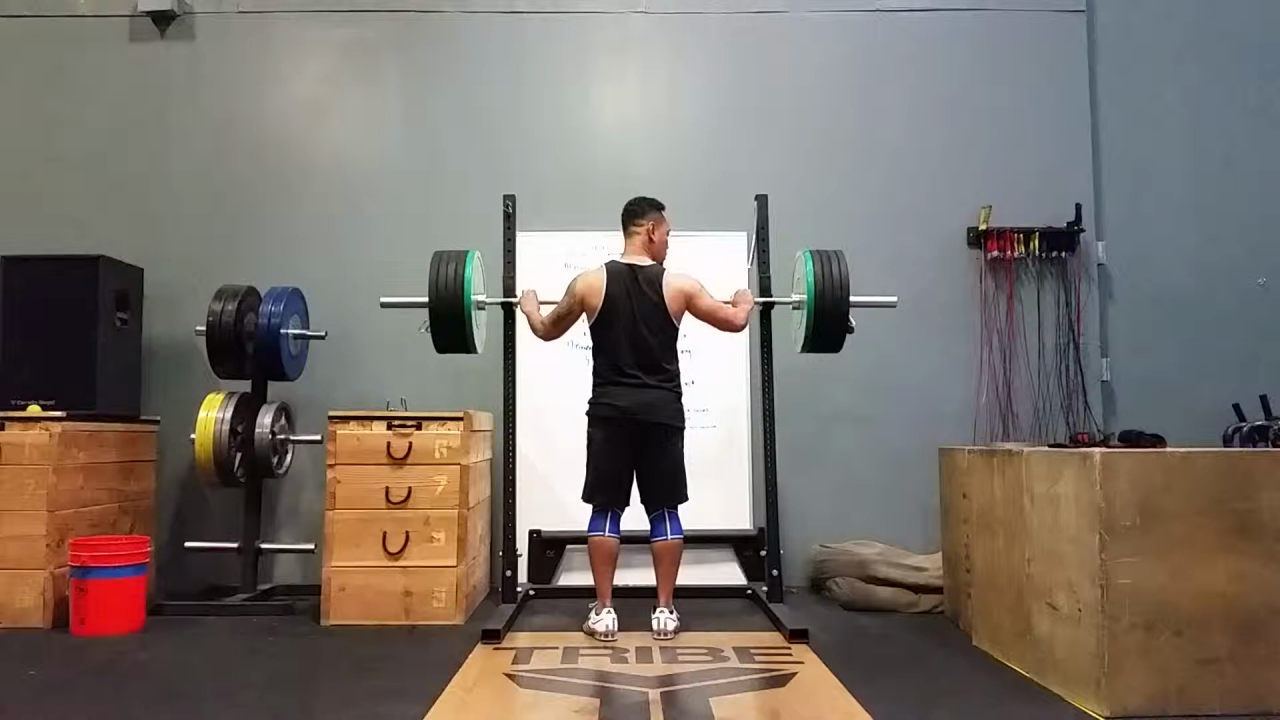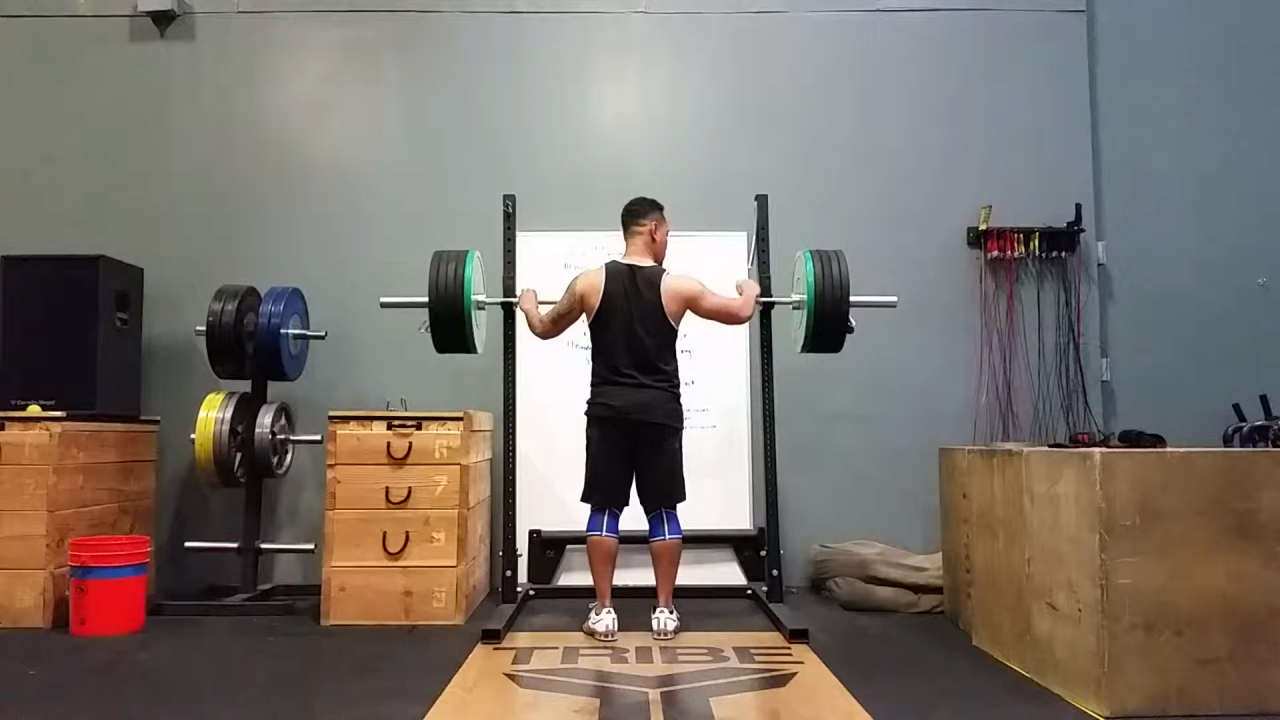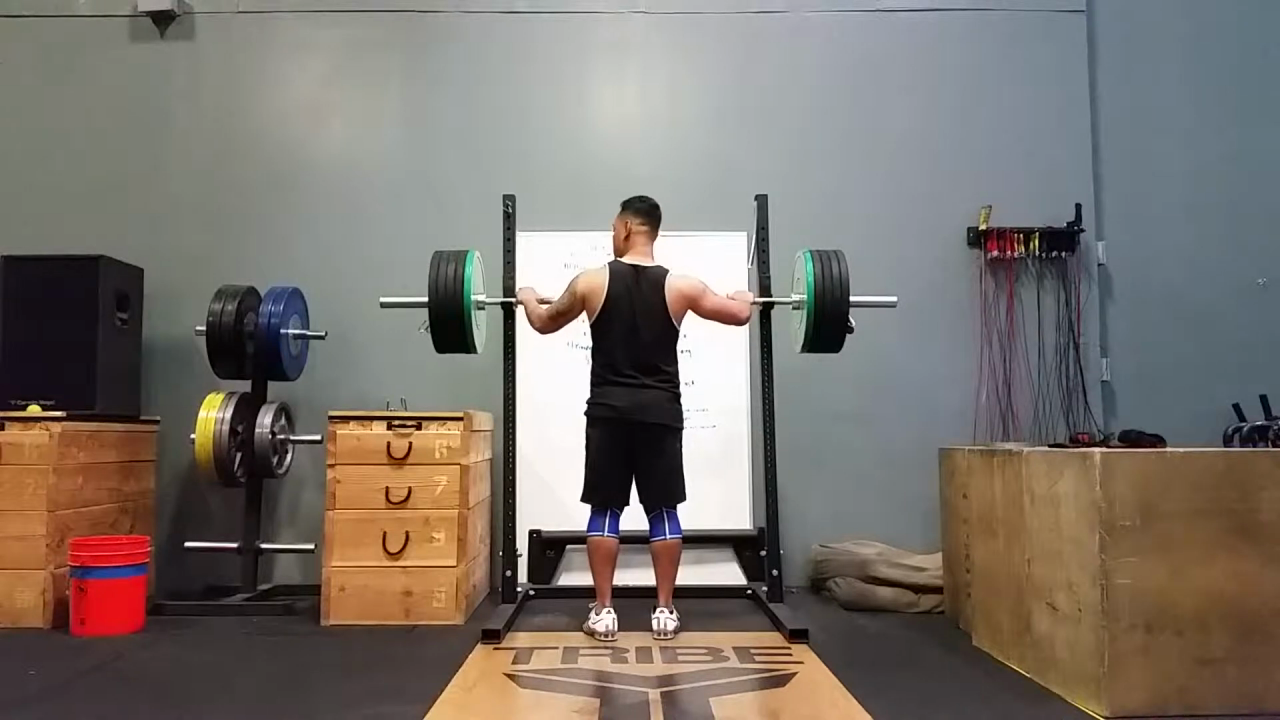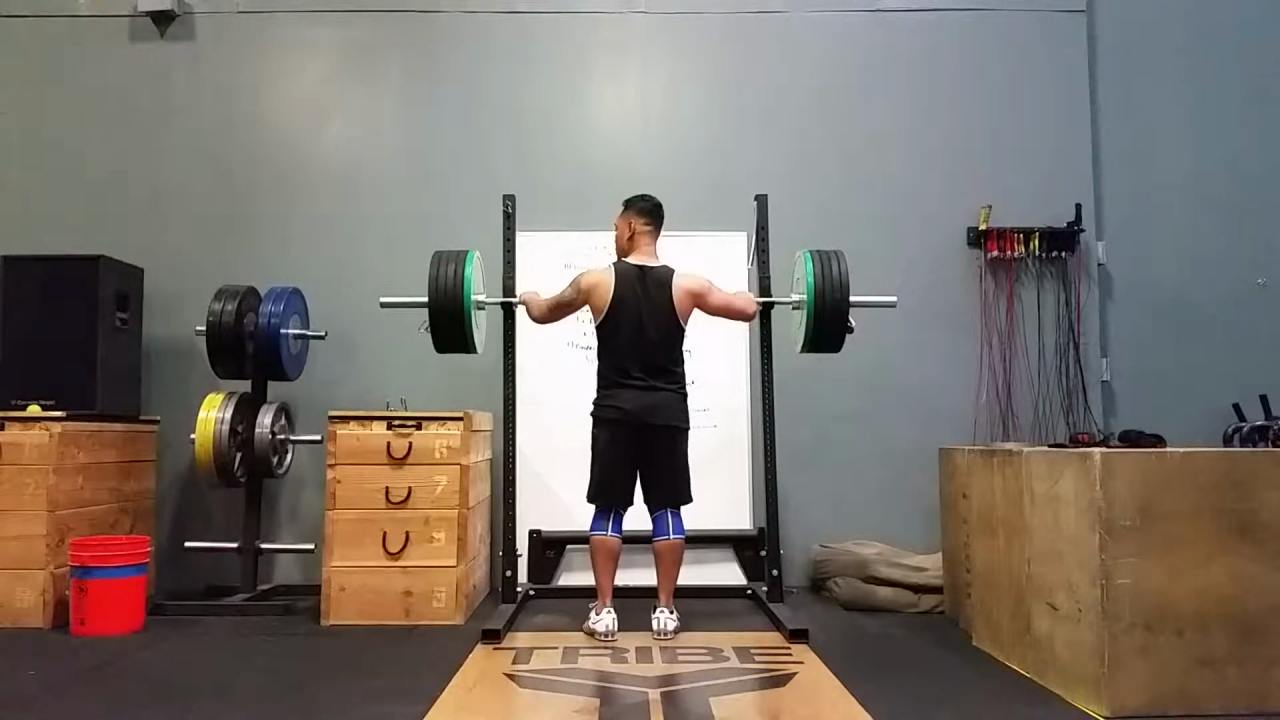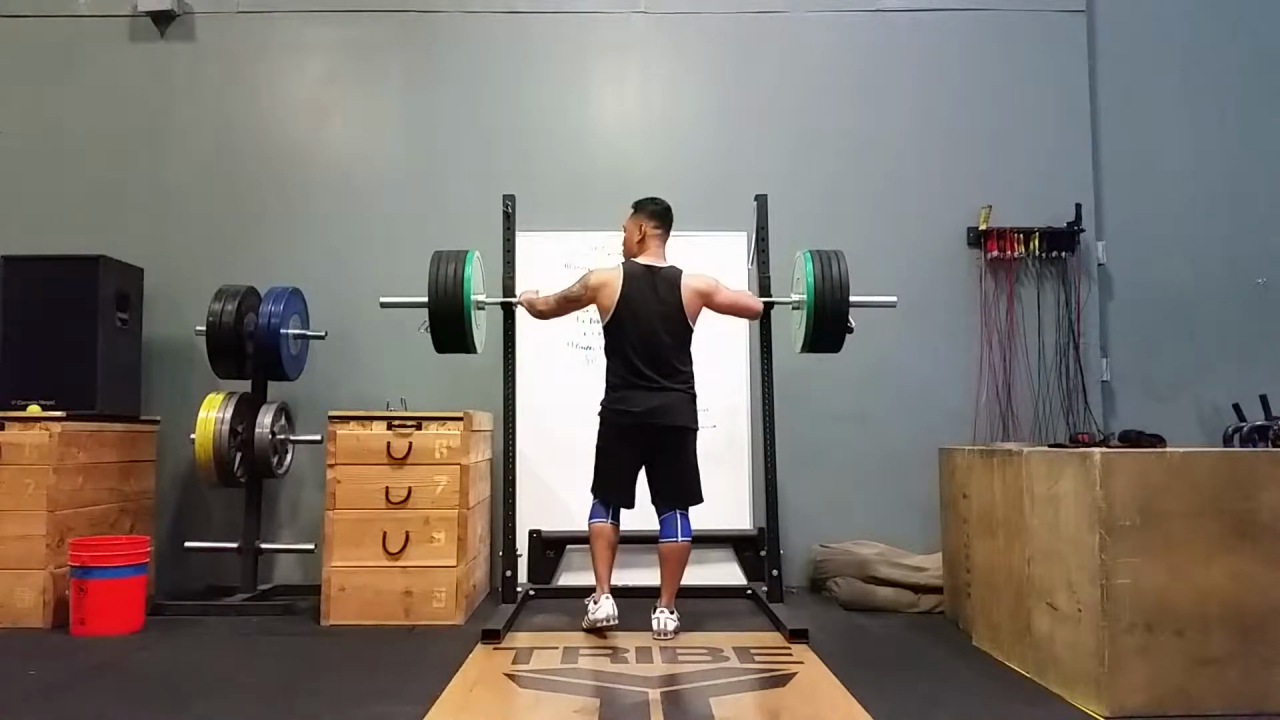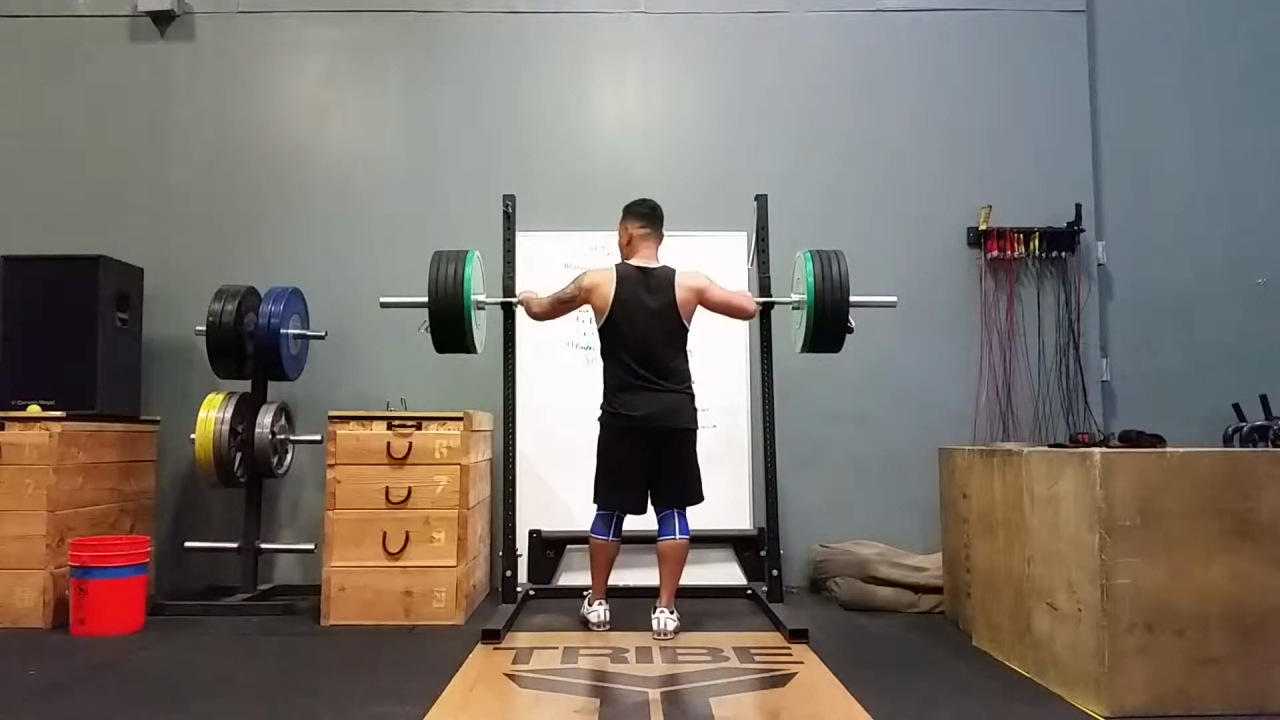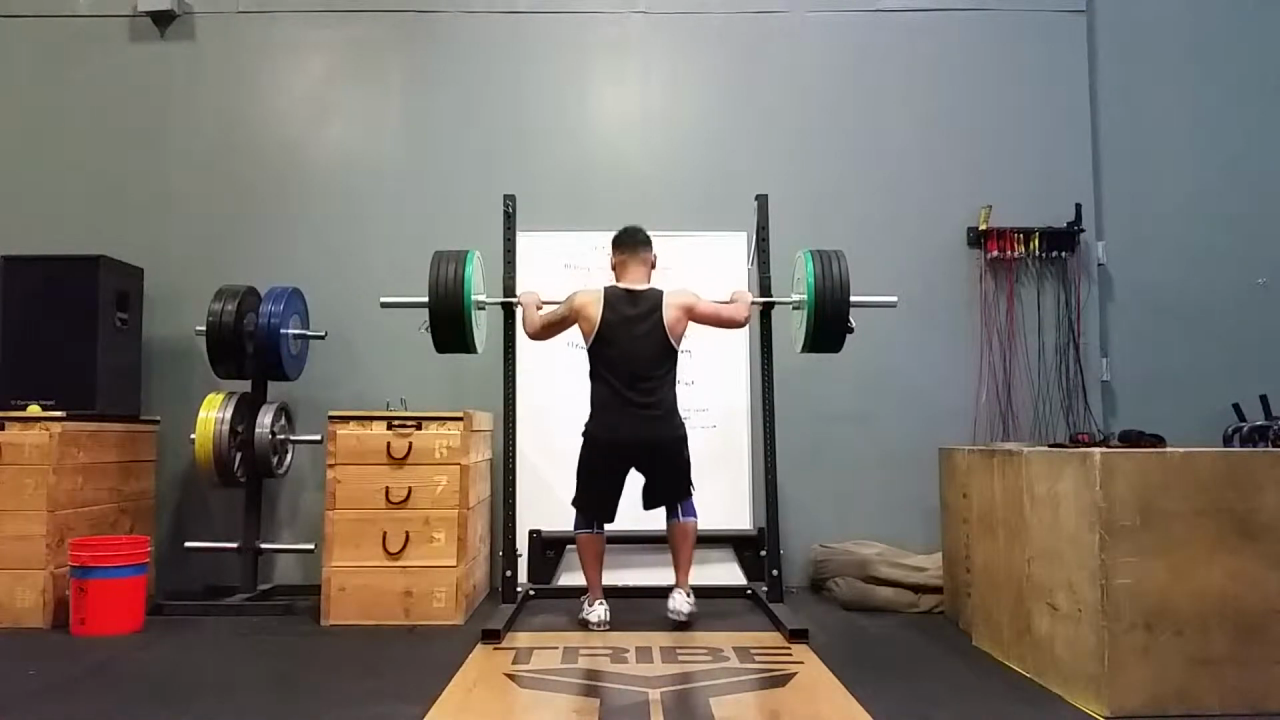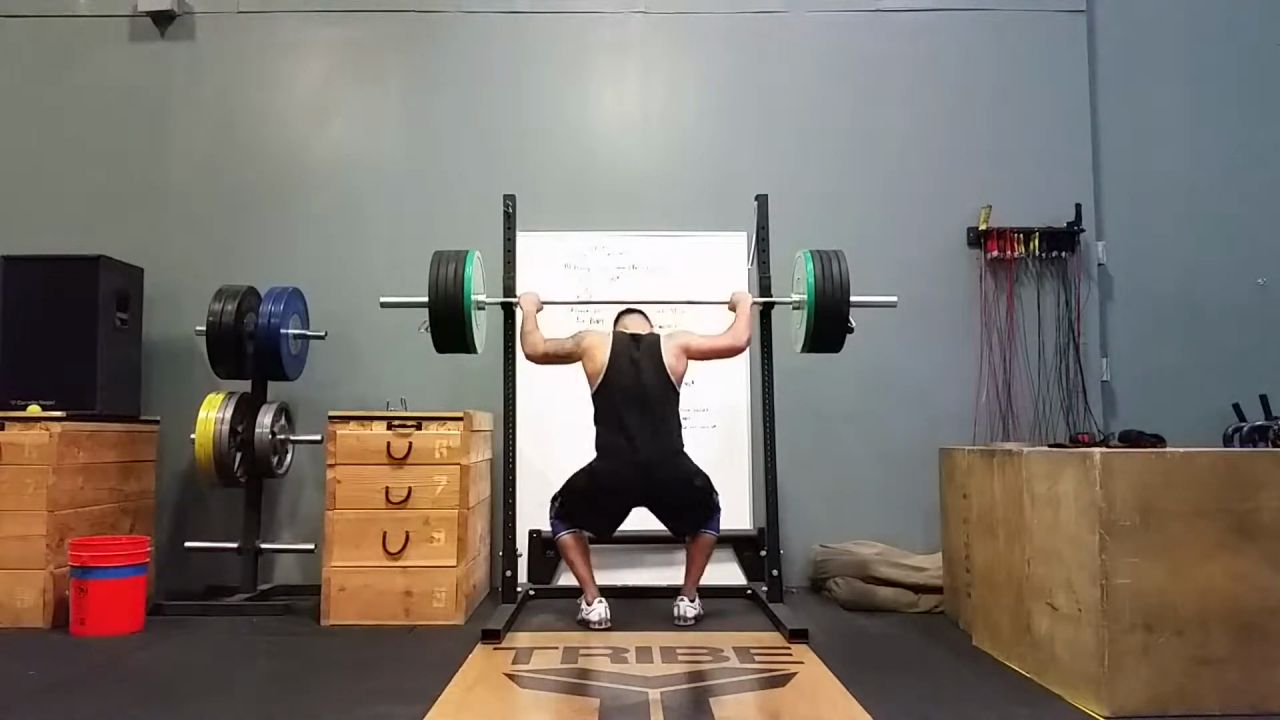
dt=0.4s
person 1, frame 1
left shoulder: (589, 282)
right shoulder: (678, 284)
left elbow: (547, 331)
right elbow: (735, 321)
left wrist: (529, 306)
right wrist: (745, 301)
left hip: (609, 411)
right hip: (662, 412)
left knee: (605, 510)
right knee: (664, 510)
left ankle: (603, 611)
right ankle: (664, 611)
person 1, frame 2
left shoulder: (589, 282)
right shoulder: (677, 286)
left elbow: (544, 329)
right elbow: (740, 313)
left wrist: (527, 304)
right wrist: (751, 291)
left hip: (608, 411)
right hip: (660, 411)
left knee: (604, 510)
right knee: (663, 511)
left ankle: (603, 611)
right ankle: (664, 611)
person 1, frame 3
left shoulder: (591, 282)
right shoulder: (679, 286)
left elbow: (544, 323)
right elbow: (739, 315)
left wrist: (527, 299)
right wrist: (745, 298)
left hip: (608, 411)
right hip: (660, 412)
left knee: (605, 510)
right knee: (663, 511)
left ankle: (603, 611)
right ankle: (665, 610)
person 1, frame 4
left shoulder: (596, 281)
right shoulder: (686, 284)
left elbow: (542, 314)
right elbow: (746, 310)
left wrist: (529, 299)
right wrist: (749, 297)
left hip: (615, 413)
right hip: (667, 412)
left knee: (608, 511)
right knee: (666, 510)
left ankle: (603, 612)
right ankle: (665, 611)
person 1, frame 5
left shoulder: (604, 282)
right shoulder: (694, 285)
left elbow: (547, 308)
right elbow: (755, 308)
left wrist: (526, 300)
right wrist: (752, 297)
left hip: (622, 413)
right hip: (676, 414)
left knee: (606, 502)
right knee: (674, 510)
left ankle: (602, 598)
right ankle: (666, 610)
person 1, frame 6
left shoulder: (598, 282)
right shoulder: (688, 284)
left elbow: (540, 310)
right elbow: (748, 309)
left wrist: (526, 298)
right wrist: (746, 295)
left hip: (622, 416)
right hip: (675, 415)
left knee: (610, 510)
right knee: (672, 513)
left ankle: (597, 603)
right ankle: (666, 610)
person 1, frame 7
left shoulder: (587, 303)
right shoulder: (677, 303)
left elbow: (535, 330)
right elbow: (739, 317)
left wrist: (529, 304)
right wrist: (743, 299)
left hip: (606, 433)
right hip: (663, 432)
left knee: (590, 514)
right knee: (679, 505)
left ankle: (595, 603)
right ankle: (681, 594)
person 1, frame 8
left shoulder: (594, 345)
right shoulder: (675, 346)
left elbow: (534, 350)
right elbow: (737, 342)
left wrist: (529, 310)
right wrist: (743, 305)
left hip: (612, 472)
right hip: (669, 472)
left knee: (563, 515)
right knee: (706, 513)
left ankle: (593, 602)
right ankle: (688, 599)
